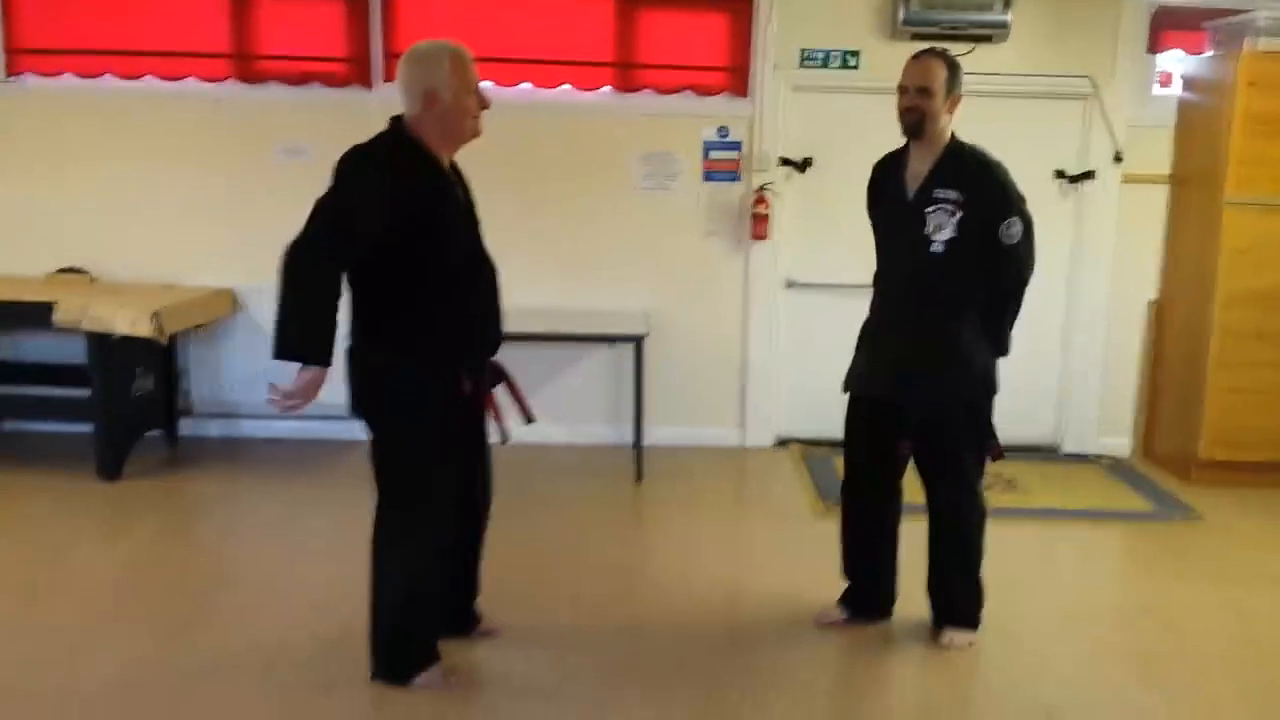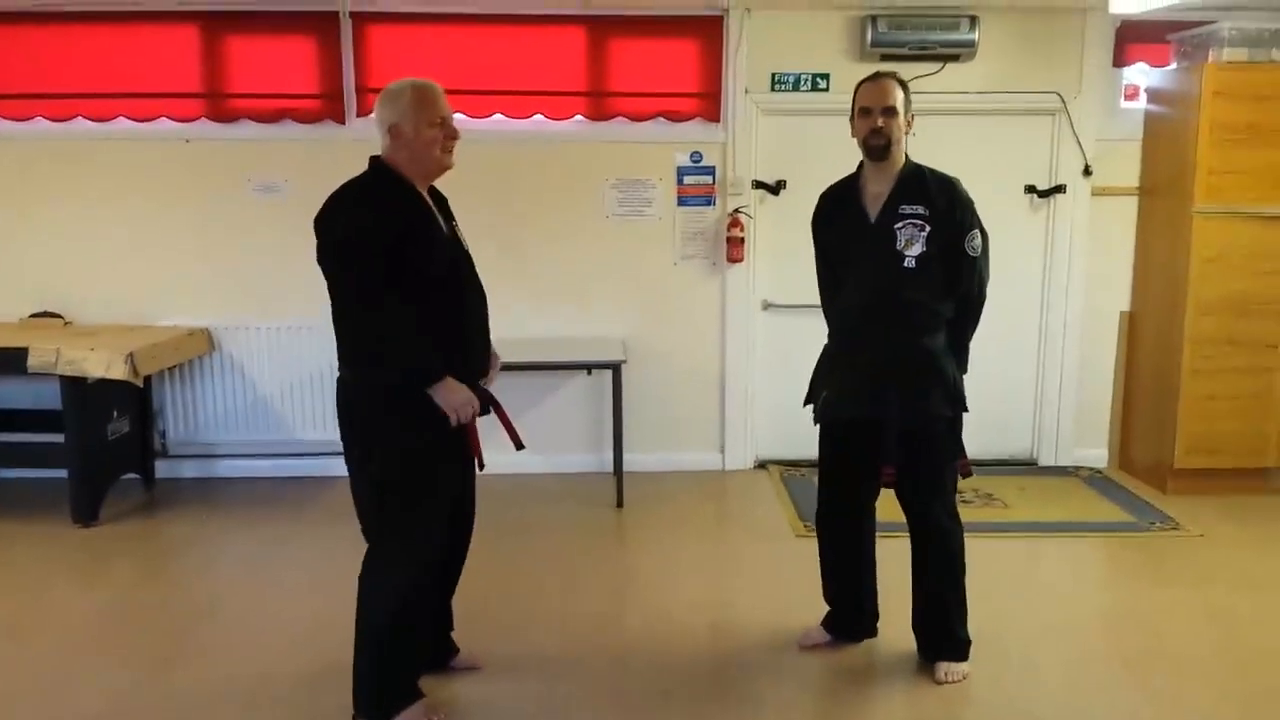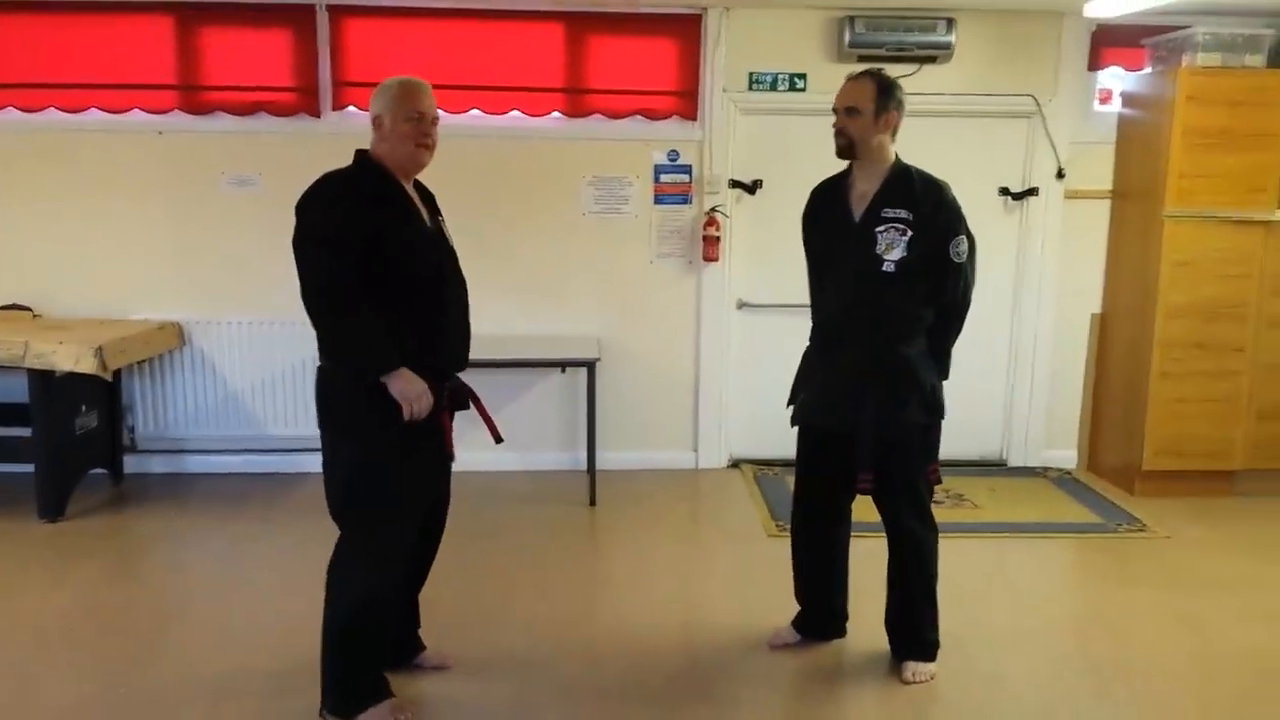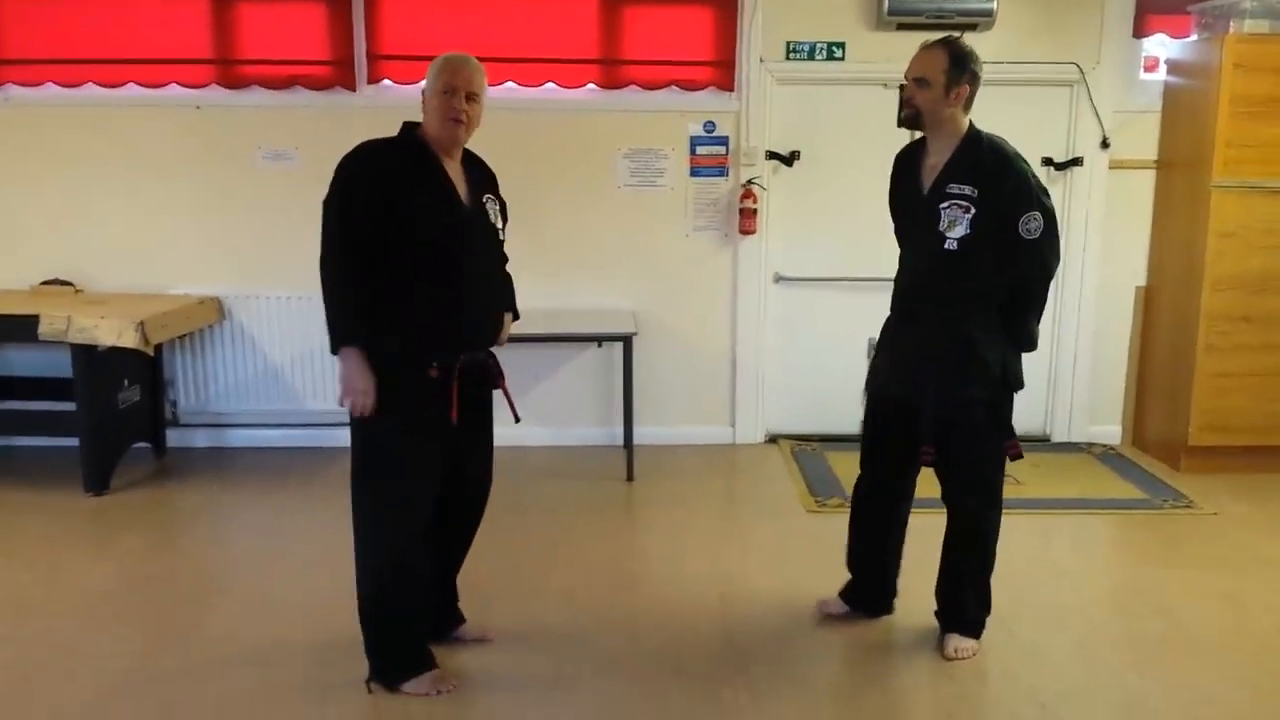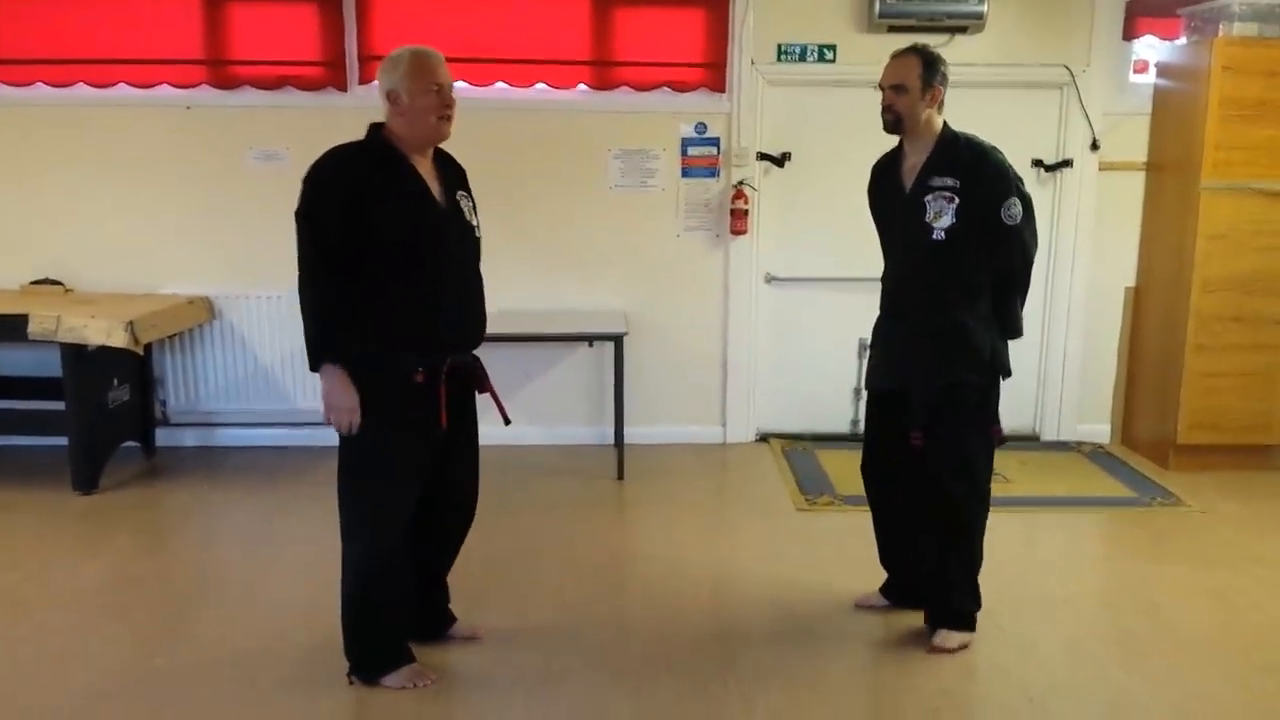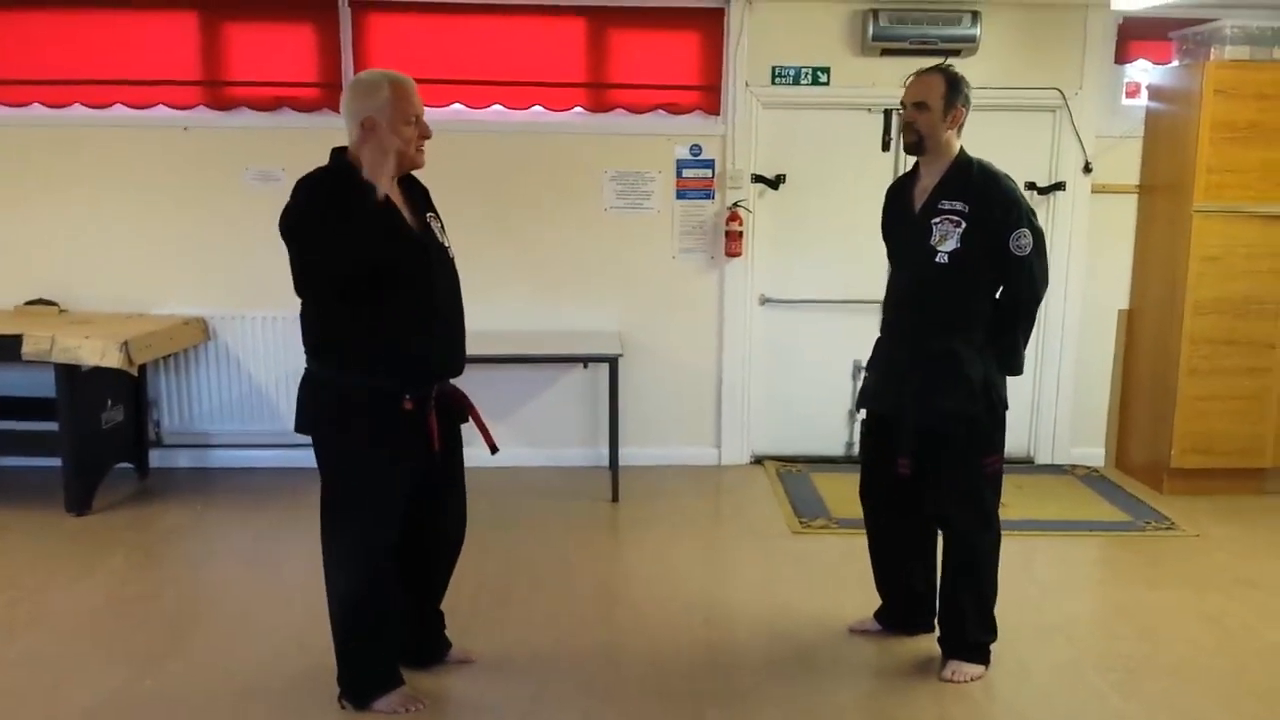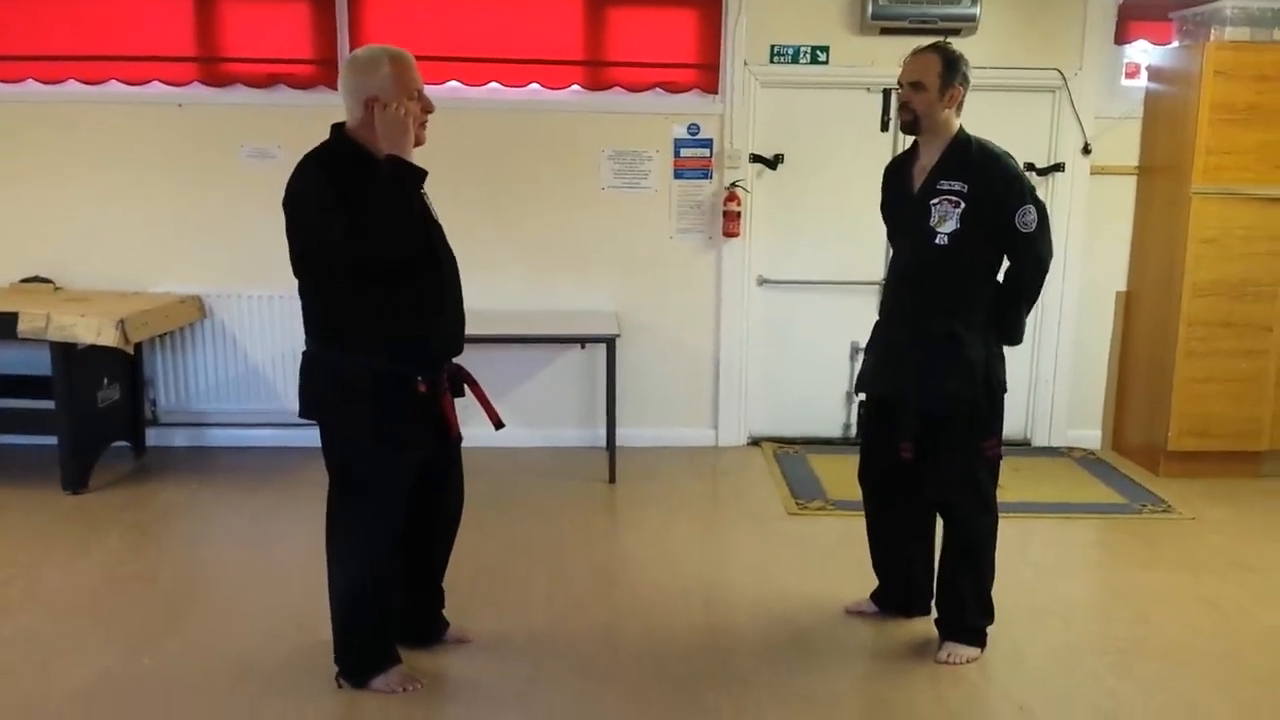
dt=0.7s
person 1, frame 1
left shoulder: (434, 166)
right shoulder: (378, 170)
right elbow: (316, 256)
right wrist: (311, 359)
left hip: (452, 373)
right hip: (408, 379)
left knee: (465, 496)
right knee: (417, 509)
left ankle: (451, 611)
right ankle: (401, 653)
person 1, frame 2
left shoulder: (429, 201)
right shoulder: (357, 208)
right elbow: (369, 314)
left wrist: (477, 351)
right wrist: (437, 379)
left hip: (442, 398)
right hip: (393, 406)
left knee: (448, 529)
right knee: (403, 542)
left ankle: (429, 643)
person 1, frame 3
left shoulder: (418, 198)
right shoulder: (337, 197)
right elbow: (330, 301)
left wrist: (441, 364)
right wrist: (391, 372)
left hip: (423, 393)
right hip: (370, 399)
left knee: (419, 525)
right knee: (375, 534)
left ankle: (396, 640)
person 1, frame 4
left shoulder: (480, 177)
right shoulder: (374, 166)
right elbow: (343, 263)
left wrist: (504, 308)
right wrist: (352, 352)
left hip: (466, 370)
right hip: (399, 371)
left knee: (462, 497)
right knee: (395, 510)
left ankle: (436, 612)
right ankle: (397, 657)
person 1, frame 5
left shoulder: (450, 173)
right shoulder: (344, 173)
right elbow: (320, 279)
left wrist: (467, 333)
right wrist: (333, 370)
left hip: (449, 374)
right hip: (383, 379)
left knee: (449, 502)
right knee: (380, 514)
left ankle: (425, 613)
right ankle: (376, 653)
person 1, frame 6
left shoulder: (412, 193)
right shoulder: (321, 195)
right elbow: (330, 273)
left wrist: (432, 348)
right wrist: (370, 191)
left hip: (425, 401)
right hip: (360, 407)
left knee: (437, 526)
right knee: (364, 539)
left ankle: (420, 638)
right ankle: (367, 678)
person 1, frame 7
left shoulder: (381, 172)
right shoulder: (323, 176)
right elbow: (376, 253)
right wrist: (397, 165)
left hip: (418, 379)
right hip: (362, 387)
left knee: (435, 505)
right knee: (370, 518)
left ankle: (418, 618)
right ankle: (364, 656)
person 2, frame 1
left shoulder: (985, 179)
right shoulder: (884, 175)
left elbow: (1014, 268)
left wrist: (979, 344)
right wrist: (892, 326)
left hip: (955, 364)
right hip: (884, 353)
left knee: (953, 492)
right knee: (865, 480)
left ankle: (957, 611)
right ankle: (867, 596)
person 2, frame 2
left shoulder: (944, 196)
right shoulder: (833, 204)
left elbow: (970, 289)
left wrist: (937, 358)
right wrist: (854, 349)
left hip: (925, 384)
right hip: (849, 377)
left knee: (933, 514)
right knee: (841, 506)
left ankle: (945, 641)
right ankle: (850, 616)
person 2, frame 3
left shoulder: (931, 199)
right shoulder: (823, 199)
left elbow: (954, 295)
left wrist: (917, 362)
right wrist: (837, 352)
left hip: (903, 389)
right hip: (829, 379)
left knee: (908, 518)
right knee: (816, 508)
left ankle: (915, 642)
right ankle: (820, 617)
person 2, frame 4
left shoulder: (1003, 169)
right shoulder: (907, 163)
left elbow: (1038, 261)
left wrist: (1006, 342)
right wrist: (919, 324)
left hip: (975, 361)
right hip: (905, 347)
left knee: (971, 493)
right knee: (881, 475)
left ankle: (962, 618)
right ankle: (867, 591)
person 2, frame 5
left shoulder: (980, 164)
right shoulder: (884, 173)
left elbow: (1017, 250)
left wrist: (991, 328)
right wrist: (902, 320)
left hip: (963, 351)
right hip: (898, 345)
left knee: (957, 481)
right knee: (888, 471)
left ankle: (955, 610)
right ankle: (909, 584)
person 2, frame 6
left shoulder: (991, 191)
right shoulder: (899, 192)
left elbow: (1027, 283)
left wrist: (994, 360)
right wrist: (901, 347)
left hip: (963, 382)
right hip: (897, 371)
left knee: (965, 513)
right knee: (887, 498)
left ankle: (968, 642)
right ankle: (905, 609)
person 2, frame 7
left shoulder: (991, 170)
right shoulder: (897, 172)
left elbow: (1032, 257)
left wrist: (992, 333)
right wrist: (902, 327)
left hip: (962, 363)
right hip: (896, 353)
left knee: (963, 496)
right knee: (886, 481)
left ankle: (965, 623)
right ankle: (901, 592)
